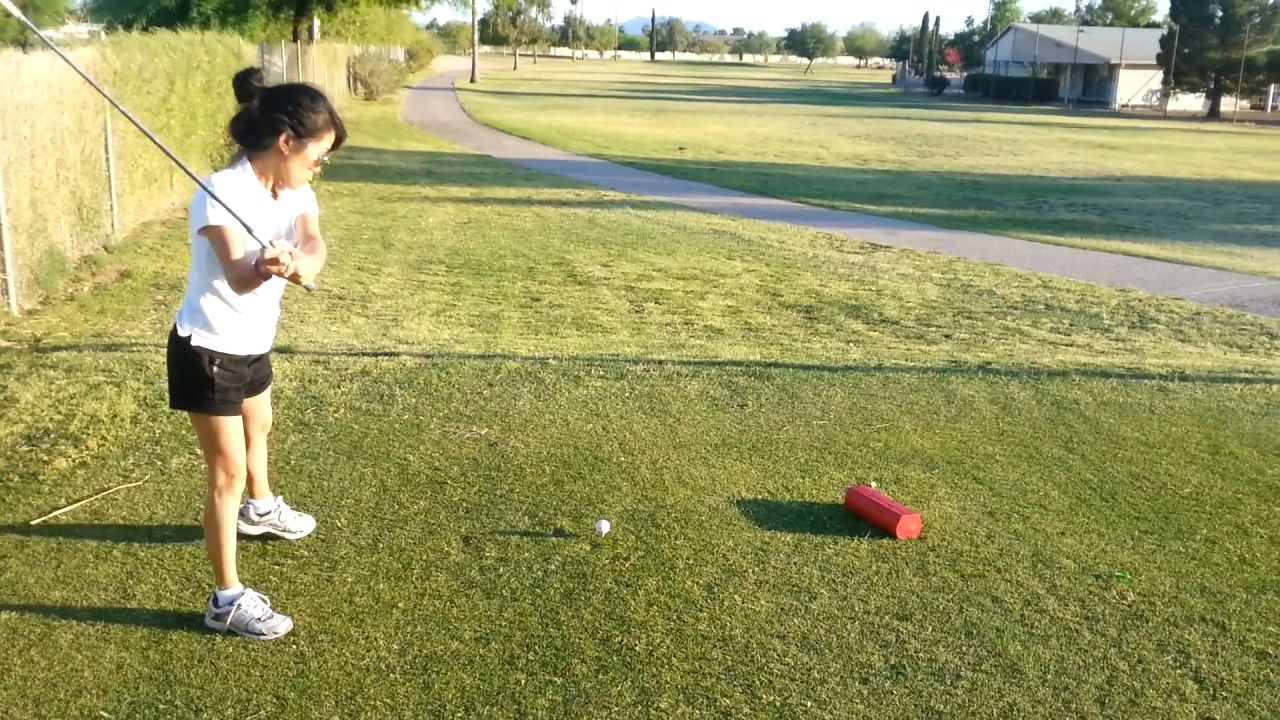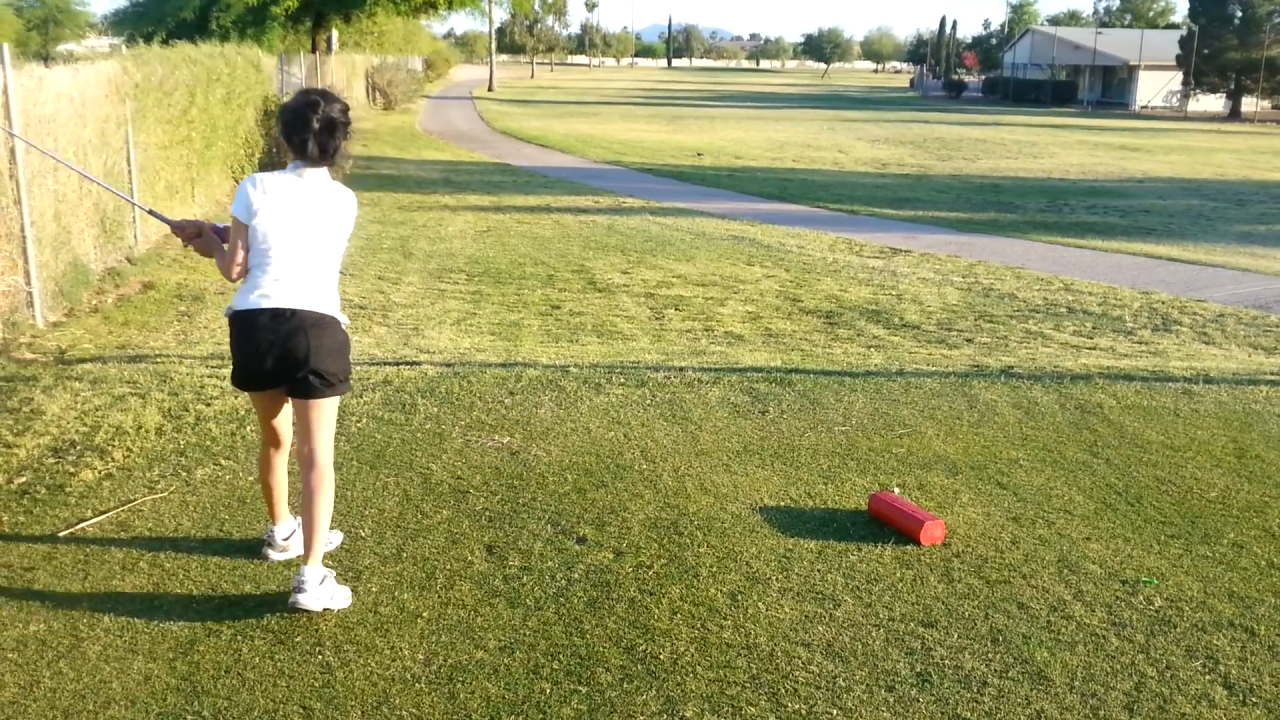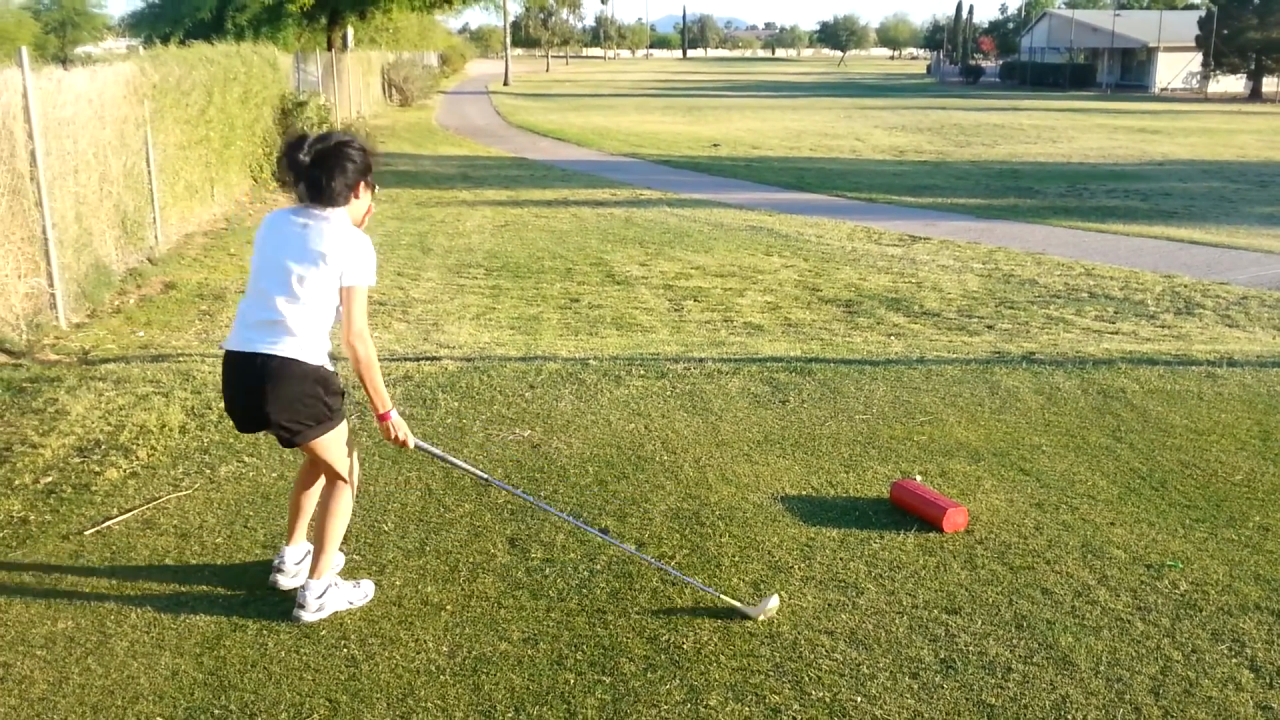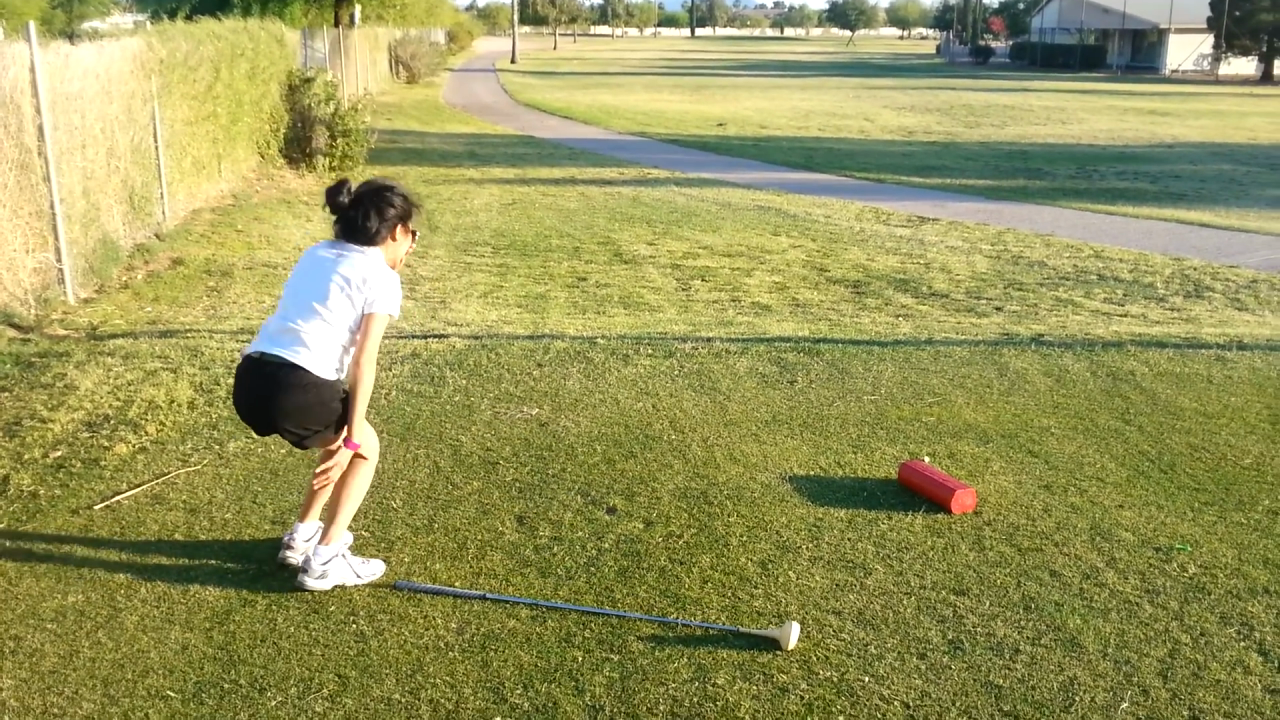
dt=1s
person 1, frame 1
left shoulder: (295, 193)
right shoulder: (221, 192)
left elbow: (313, 243)
right elbow: (236, 275)
left wrist: (304, 263)
right wrist: (268, 268)
left hip: (251, 347)
right hip: (207, 351)
left knee: (259, 426)
right knee: (228, 471)
left ankle: (261, 508)
right ankle: (227, 598)
person 1, frame 2
left shoulder: (255, 188)
right shoulder: (344, 201)
left elbow: (235, 268)
left wrist: (209, 240)
right wrist: (215, 232)
left hip: (253, 325)
right hip: (316, 328)
left knee: (275, 437)
right knee: (317, 454)
left ankle: (282, 530)
right ankle: (309, 576)
person 1, frame 3
left shoulder: (274, 223)
right shoulder: (352, 243)
right elbow: (356, 343)
right wrist: (386, 413)
left hip: (238, 370)
right hip: (289, 374)
left knee: (326, 446)
right knee: (343, 474)
left ankle: (292, 558)
right ankle: (318, 591)
person 1, frame 4
left shoulder: (316, 255)
right shoulder: (382, 277)
right elbow: (363, 359)
right wrist: (352, 436)
left hip: (250, 379)
right hip: (298, 387)
left knee: (337, 443)
right knee: (365, 448)
left ankle: (302, 536)
right ankle: (324, 559)
